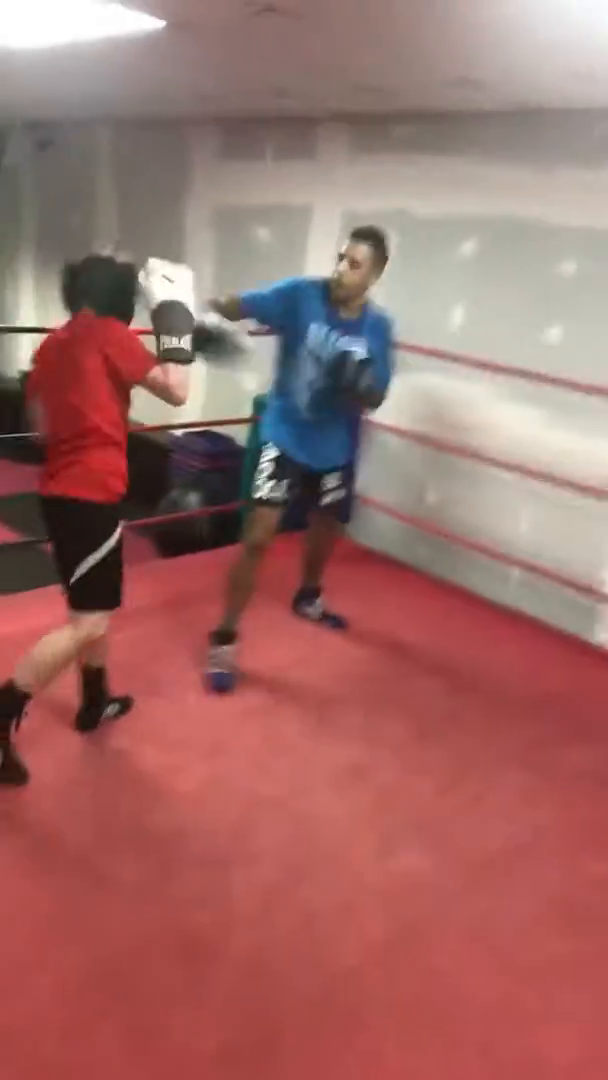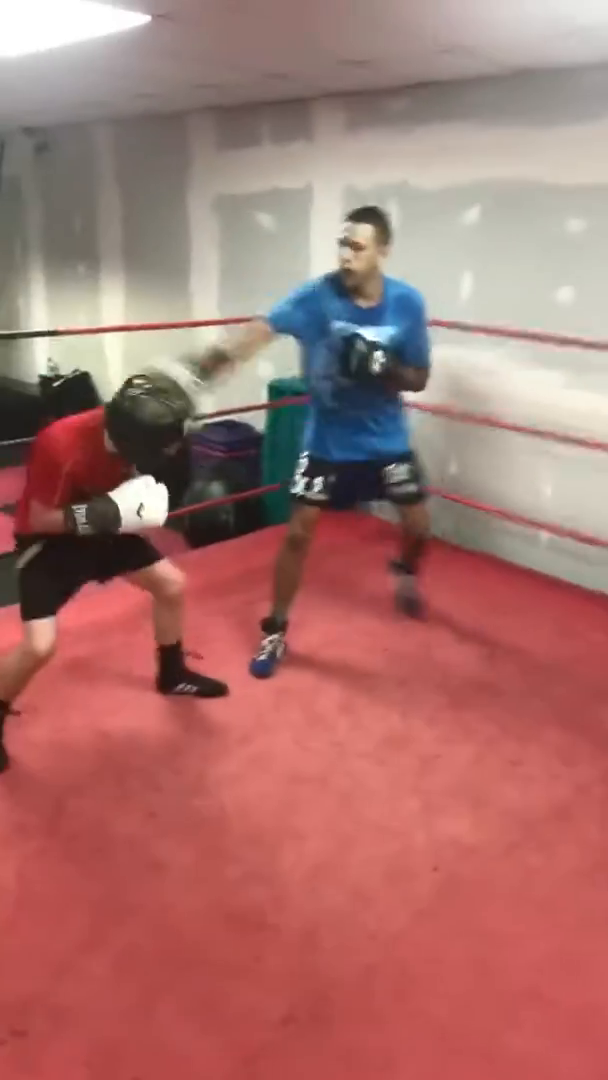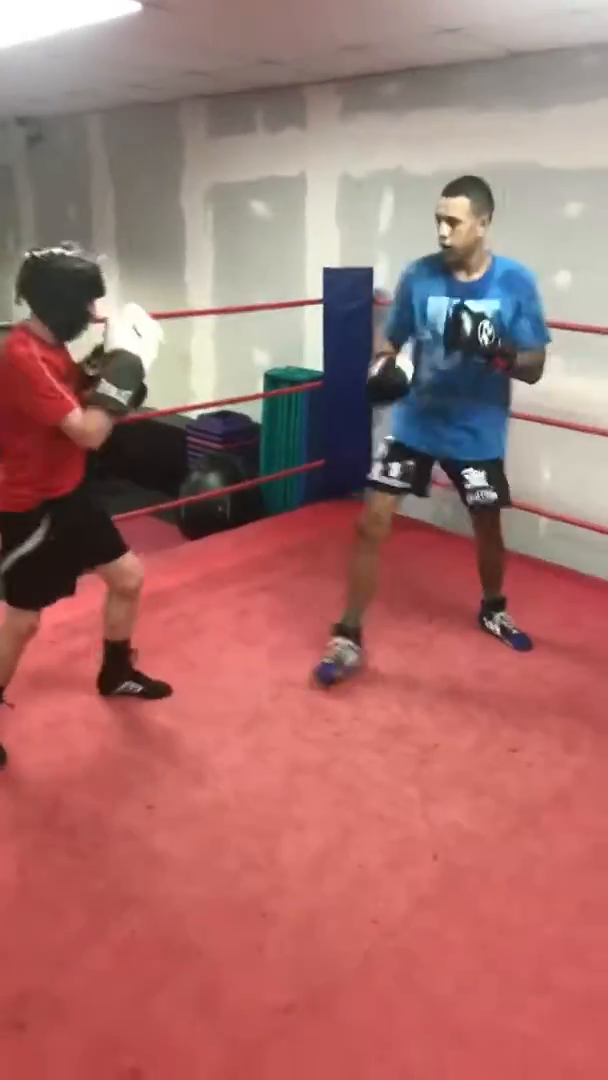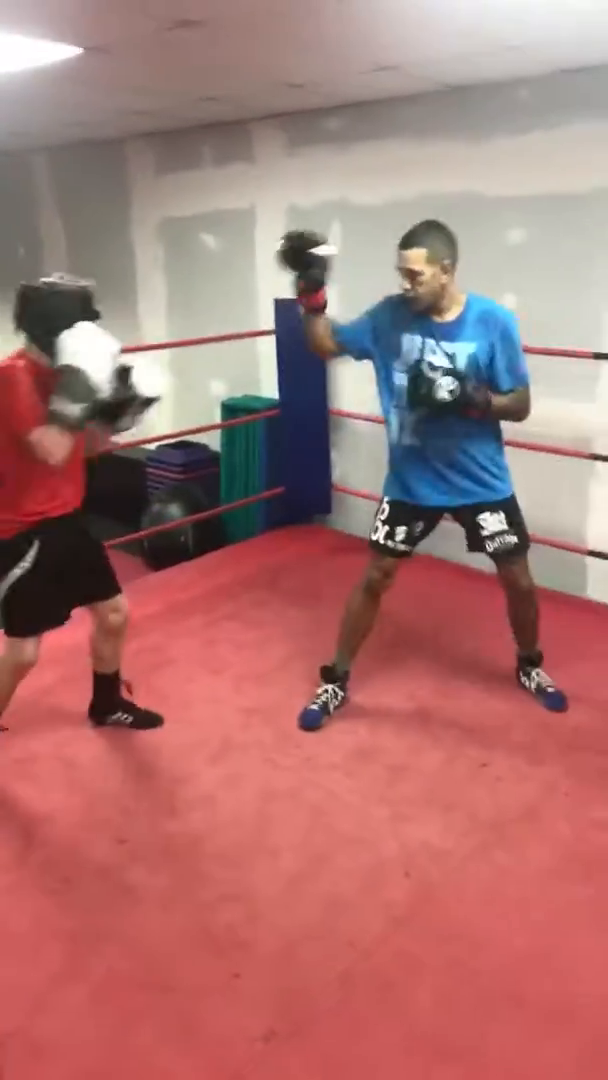
dt=0.5s
person 1, frame 1
left shoulder: (378, 327)
right shoulder: (300, 294)
left elbow: (373, 400)
right elbow: (234, 307)
left wrist: (362, 382)
right wrist: (208, 308)
left hip: (332, 445)
right hip: (285, 435)
left knee: (326, 529)
right knee: (258, 536)
left ankle: (308, 597)
right ankle: (224, 640)
person 1, frame 2
left shoulder: (408, 304)
right shoulder: (315, 295)
left elbow: (419, 378)
right elbow: (259, 331)
left wrist: (386, 369)
right wrist: (206, 366)
left hip: (385, 436)
right hip: (327, 436)
left knee: (417, 526)
right knee: (299, 535)
left ankle: (405, 572)
right ankle: (276, 631)
person 1, frame 3
left shoulder: (516, 282)
right shoulder: (418, 276)
left elbow: (533, 368)
right elbow: (390, 341)
left wrist: (494, 348)
right wrist: (383, 367)
left hip: (478, 433)
right hip: (414, 426)
left knee: (487, 529)
right knee: (371, 524)
left ankle: (493, 609)
right ankle: (347, 638)
person 1, frame 4
left shoulder: (493, 323)
right shoulder: (392, 314)
left elbow: (517, 406)
right elbow: (327, 345)
left wrist: (465, 396)
right wrist: (309, 291)
left hip: (482, 481)
right hip: (411, 482)
left knee: (520, 583)
right knee: (375, 580)
left ankle: (530, 665)
right ankle: (334, 682)
person 2, frame 1
left shoulder: (50, 348)
right shoulder: (108, 336)
left elbow: (44, 423)
right elbow: (175, 391)
right wrist: (176, 319)
left hip: (62, 490)
right hip: (91, 496)
left knee: (93, 607)
right knee: (88, 625)
left ankle: (94, 701)
person 2, frame 2
left shoulder: (125, 432)
right shoulder: (62, 445)
right elbow: (40, 518)
right wrist: (106, 514)
left hip: (102, 523)
right hip: (49, 537)
left knee: (171, 583)
right knee: (40, 644)
left ankle: (172, 674)
person 2, frame 3
left shoulder: (48, 343)
left elbow: (74, 397)
right elbow: (88, 434)
left wrist: (104, 364)
right wrist: (126, 365)
left hip: (69, 492)
left knee: (129, 577)
left ankle: (116, 672)
person 2, frame 4
left shoulder: (52, 368)
left elbow: (90, 439)
right elbow: (54, 452)
left wrist: (124, 400)
right wrist: (78, 379)
left hip: (68, 520)
left knee: (115, 615)
left ankle: (107, 703)
